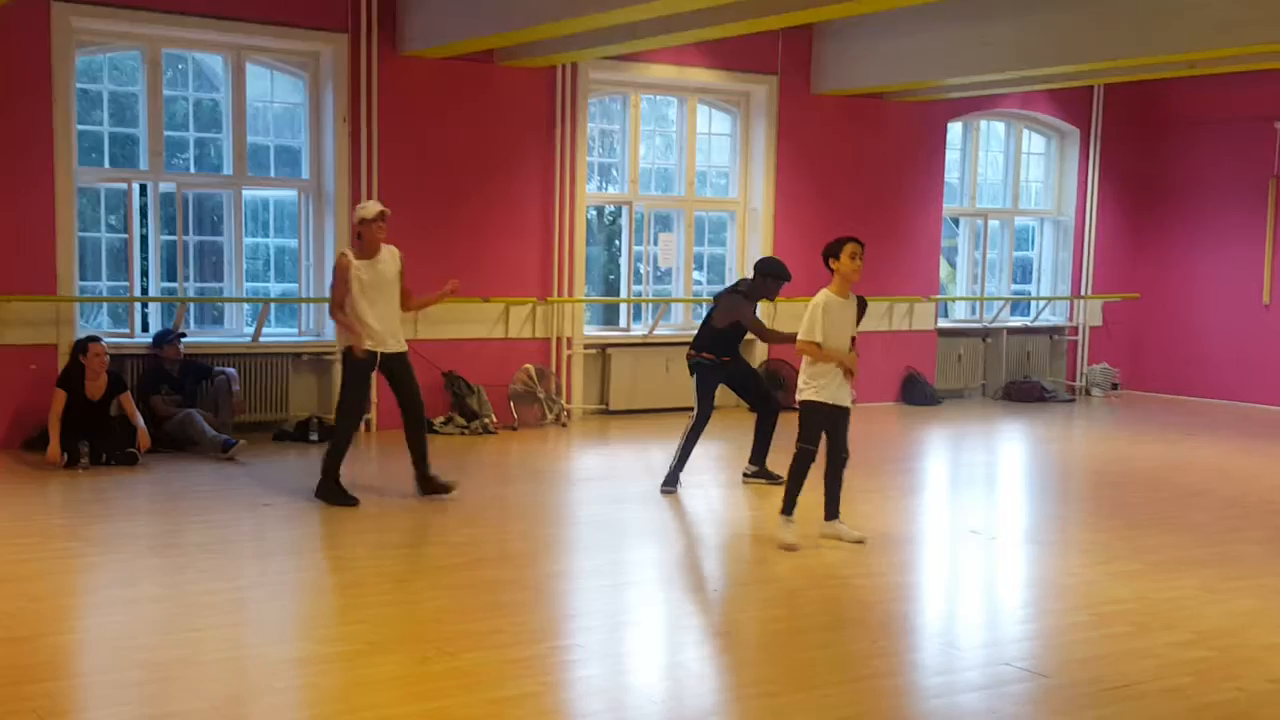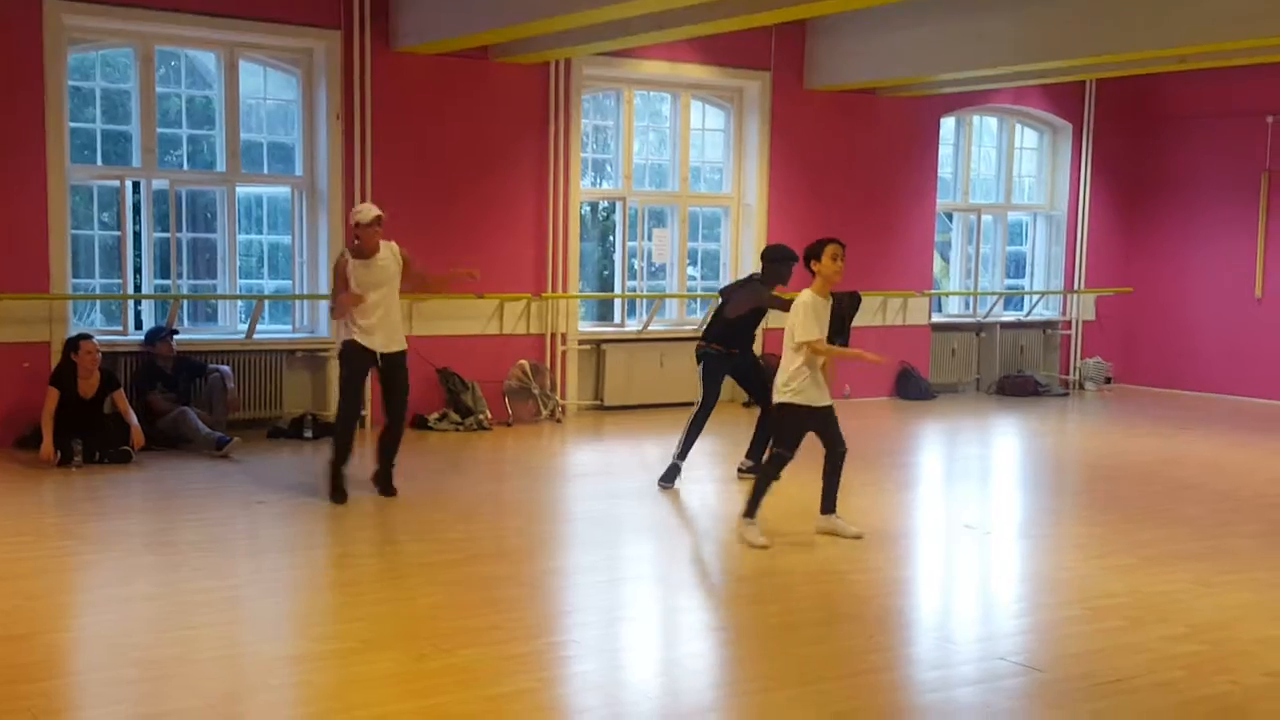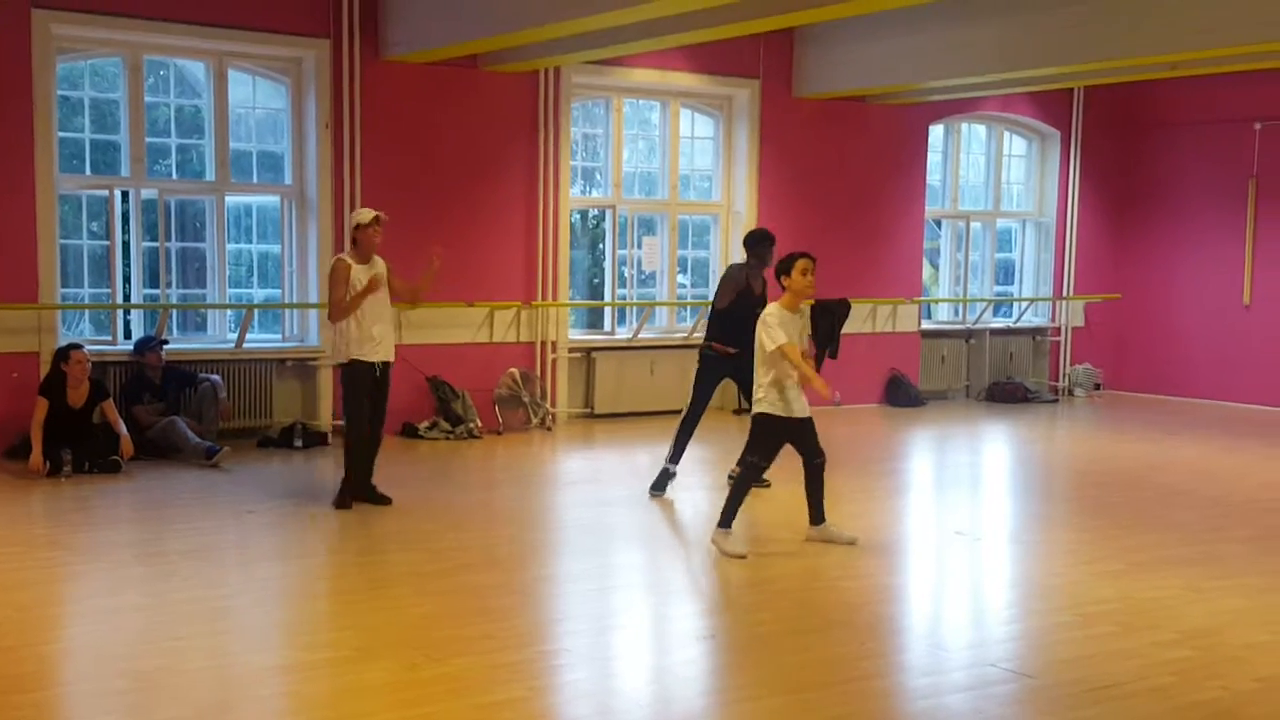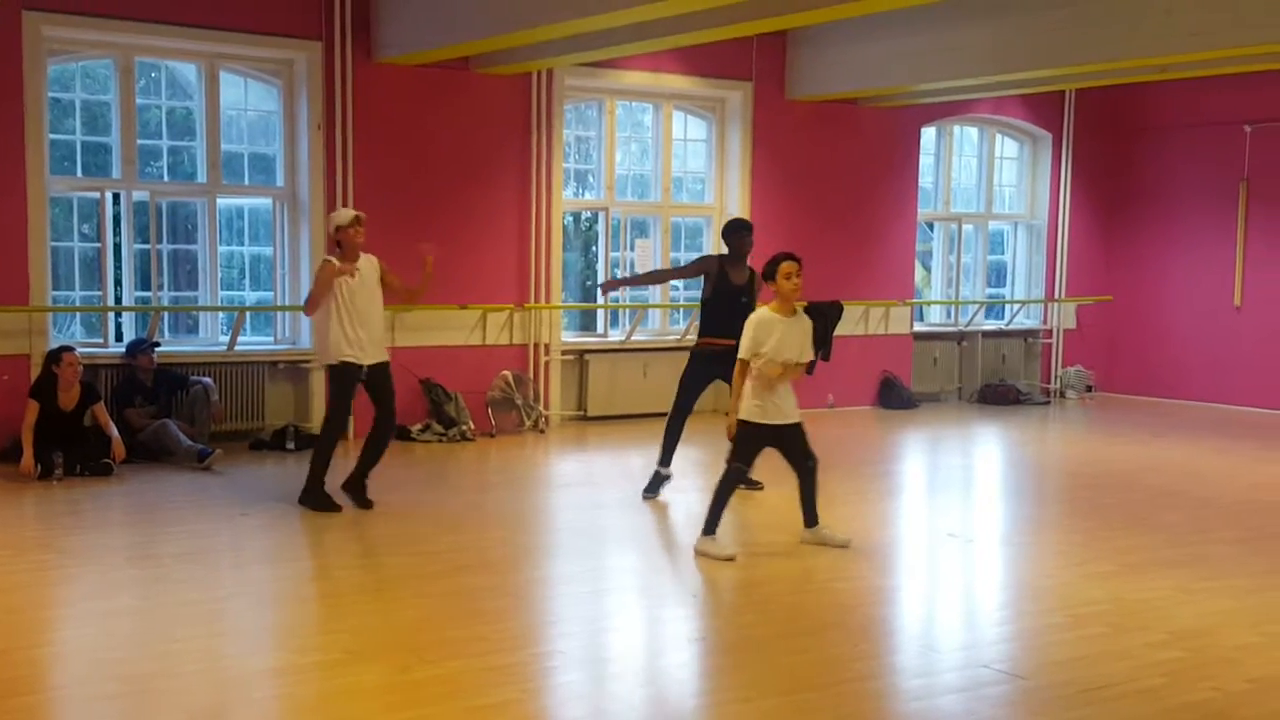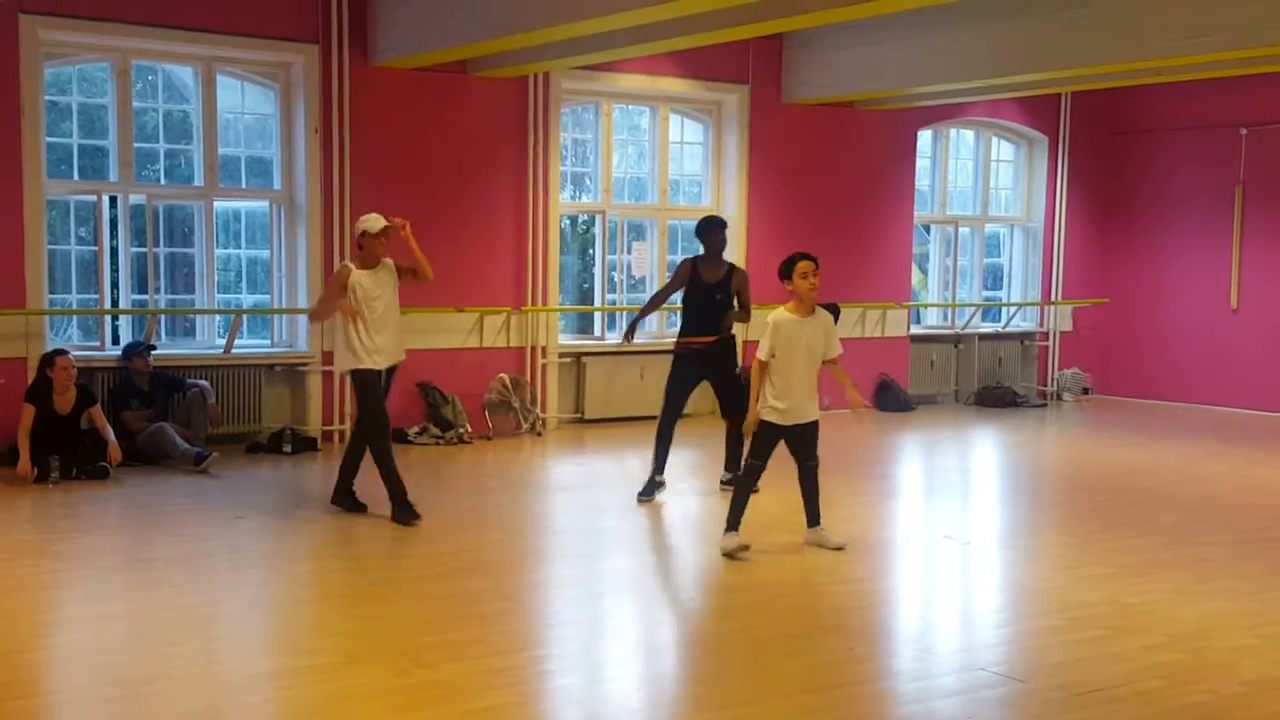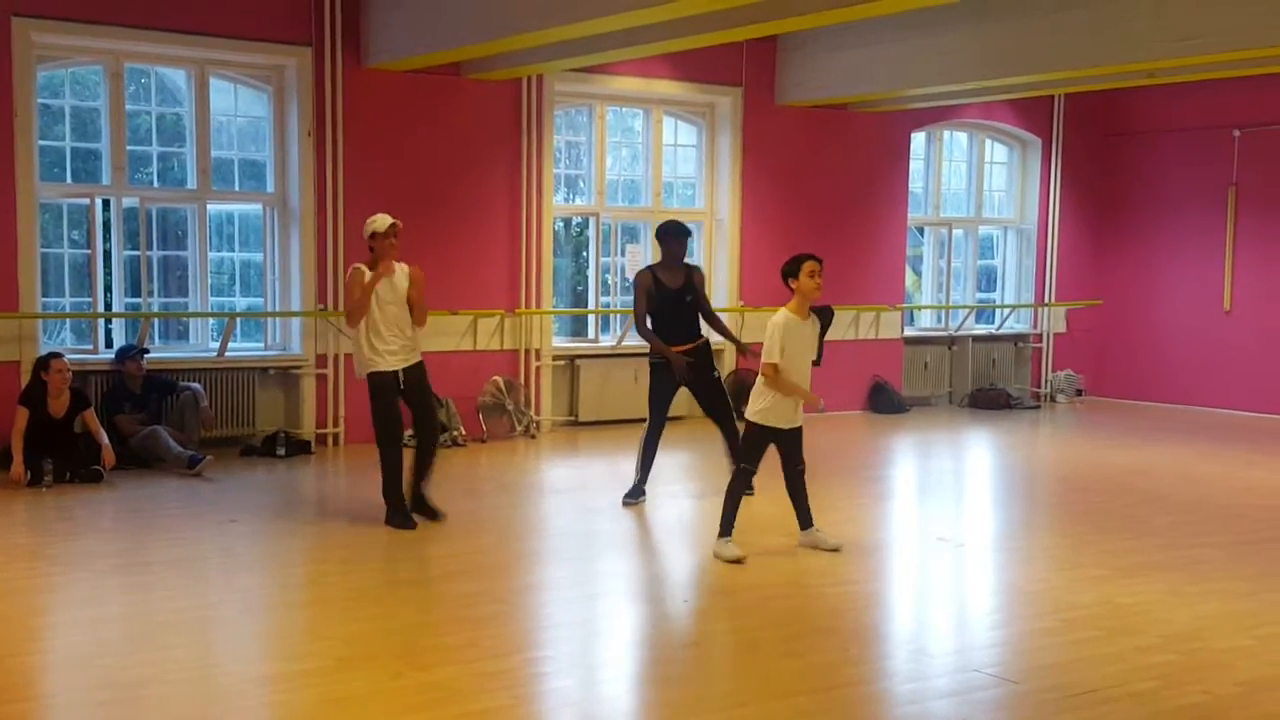
dt=0.4s
person 1, frame 1
left shoulder: (853, 301)
right shoulder: (821, 302)
right elbow: (805, 346)
left wrist: (852, 359)
right wrist: (842, 358)
left hip: (840, 393)
right hip: (814, 390)
left knee: (838, 455)
right knee: (807, 451)
left ankle: (831, 521)
right ankle: (786, 519)
person 1, frame 2
left shoulder: (827, 301)
right shoulder: (805, 302)
right elbow: (815, 347)
left wrist: (826, 368)
right wrist: (856, 354)
left hip: (818, 393)
right hip: (794, 393)
left knee: (837, 449)
right knee: (780, 455)
left ankle: (828, 516)
right ankle: (748, 520)
person 1, frame 3
left shoulder: (801, 315)
right shoulder: (772, 315)
right elbow: (787, 352)
left wrist: (810, 376)
right wrist: (814, 378)
left hip: (797, 405)
right hip: (771, 404)
left knee: (816, 460)
right knee: (754, 465)
left ankle: (818, 525)
right ankle: (723, 530)
person 1, frame 4
left shoulder: (804, 322)
right shoulder: (758, 320)
left elbow: (801, 366)
right elbow: (741, 367)
left wrist: (782, 370)
right wrist: (733, 411)
left hip: (786, 413)
right hip: (753, 413)
left knee: (807, 464)
right knee: (735, 472)
left ankle: (812, 528)
right ankle: (707, 537)
person 1, frame 5
left shoulder: (825, 320)
right shoulder: (776, 320)
left elbow: (832, 362)
right elbow: (759, 364)
left wrist: (850, 390)
right wrist: (753, 407)
left hip: (807, 412)
right hip: (772, 411)
left knee: (809, 468)
right knee: (753, 469)
left ankle: (814, 528)
right ankle: (731, 532)
person 1, frame 6
left shoulder: (814, 322)
right shoulder: (780, 322)
right elbow: (768, 371)
right wrist: (802, 394)
left hip: (792, 415)
right hip: (765, 413)
left knee: (796, 471)
right knee: (744, 473)
left ankle: (807, 531)
right ankle: (724, 539)
person 2, frame 1
left shoulder: (395, 256)
right shoulder: (346, 262)
right elbow: (335, 309)
left wrist: (442, 294)
right wrist: (352, 331)
left hip: (394, 344)
right hip: (359, 346)
left knee: (415, 408)
right knee: (350, 413)
left ankle: (423, 476)
right ankle: (329, 481)
person 2, frame 2
left shoulder: (397, 253)
right shoulder: (345, 262)
left elbow: (422, 283)
right elbow: (335, 311)
left wrist: (459, 274)
right wrist: (340, 305)
left hip: (393, 343)
right hip: (357, 342)
left knee: (398, 411)
right knee: (349, 408)
left ankle: (385, 472)
right ankle: (337, 473)
person 2, frame 3
left shoulder: (381, 265)
right shoulder: (342, 266)
left elbow: (409, 298)
right elbow: (334, 315)
left wrist: (432, 273)
right wrist: (364, 293)
left hip: (382, 354)
right hip: (355, 355)
left knee: (375, 421)
right knee: (358, 420)
left ankle: (363, 484)
right ankle: (349, 486)
person 2, frame 4
left shoulder: (374, 264)
right shoulder: (329, 267)
left elbow: (408, 296)
right elbow: (309, 309)
left wrist: (426, 274)
right wrist: (333, 276)
left hip: (376, 354)
right hip: (344, 356)
left knee: (386, 419)
right knee: (337, 422)
left ankle: (357, 481)
right ankle: (313, 489)
person 2, frame 5
left shoulder: (391, 268)
right shoulder: (346, 273)
left elbow: (427, 276)
right elbow: (314, 315)
left wrist: (408, 238)
right wrist: (337, 305)
left hip: (388, 359)
right hip: (363, 362)
left knee: (367, 426)
right knee: (380, 428)
left ankle: (343, 490)
right ankle: (400, 501)
person 2, frame 6
left shoulder: (406, 273)
right shoulder: (358, 274)
left elbow: (419, 322)
right elbow: (352, 320)
left wrist: (419, 300)
right wrist: (375, 279)
left hip: (410, 360)
right hip: (379, 364)
left knee: (429, 428)
right knee: (390, 435)
left ankle: (417, 494)
right ankle: (395, 507)
person 3, frame 1
left shoulder: (747, 288)
right shoulder: (738, 302)
left elbow: (717, 298)
right elbow: (765, 336)
left hip: (731, 358)
right hip: (705, 361)
left knee: (770, 406)
right knee: (702, 413)
left ankle: (755, 467)
right ankle: (675, 471)
person 3, frame 2
left shoulder: (758, 283)
right shoulder: (755, 291)
left elbow: (725, 293)
right elbow: (789, 306)
left wrist: (738, 317)
left hip: (740, 352)
right hip: (713, 352)
left knee: (772, 402)
right knee: (706, 404)
left ankle: (751, 463)
right ankle: (676, 464)
person 3, frame 3
left shoulder: (762, 282)
right shoulder: (736, 273)
right wrist: (756, 268)
left hip: (744, 355)
right hip: (715, 353)
right knee: (695, 409)
left ankle: (742, 470)
right ankle: (669, 469)
person 3, frame 4
left shoulder: (755, 279)
right shoulder: (711, 265)
right elbow: (669, 274)
right wrist: (623, 281)
left hip: (737, 353)
right hip: (706, 351)
right knee: (680, 410)
right ankle: (662, 470)
person 3, frame 5
left shoulder: (737, 276)
right shoulder: (688, 267)
left elbow: (746, 314)
right elbow: (663, 295)
left wrist: (733, 315)
right wrist: (636, 320)
left hip: (721, 350)
right hip: (688, 351)
left knee: (737, 413)
right knee: (669, 413)
left ankle: (730, 474)
right ankle: (656, 477)
person 3, frame 6
left shoulder: (694, 274)
right shoulder: (645, 278)
left elbow: (707, 313)
right elbow: (641, 325)
left wrist: (735, 341)
right wrist: (669, 355)
left hip: (698, 354)
right hip: (665, 358)
left knee: (724, 414)
right knee: (656, 422)
right ankle: (639, 485)
